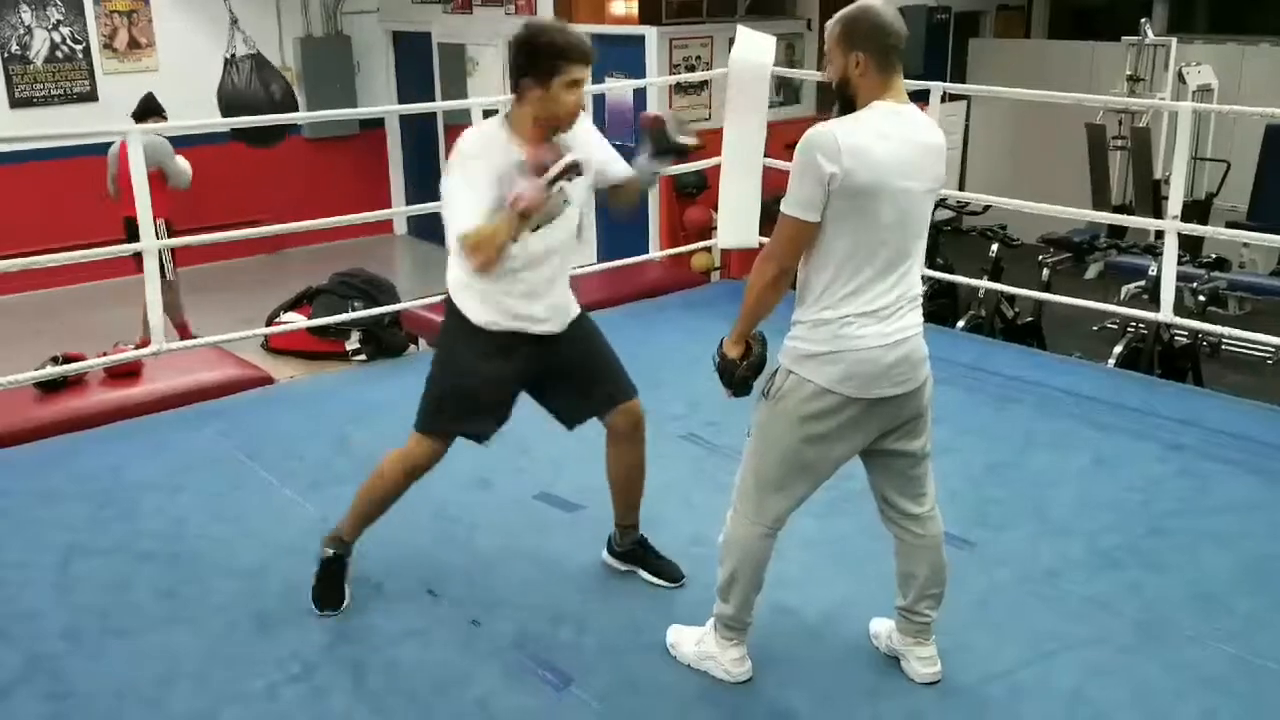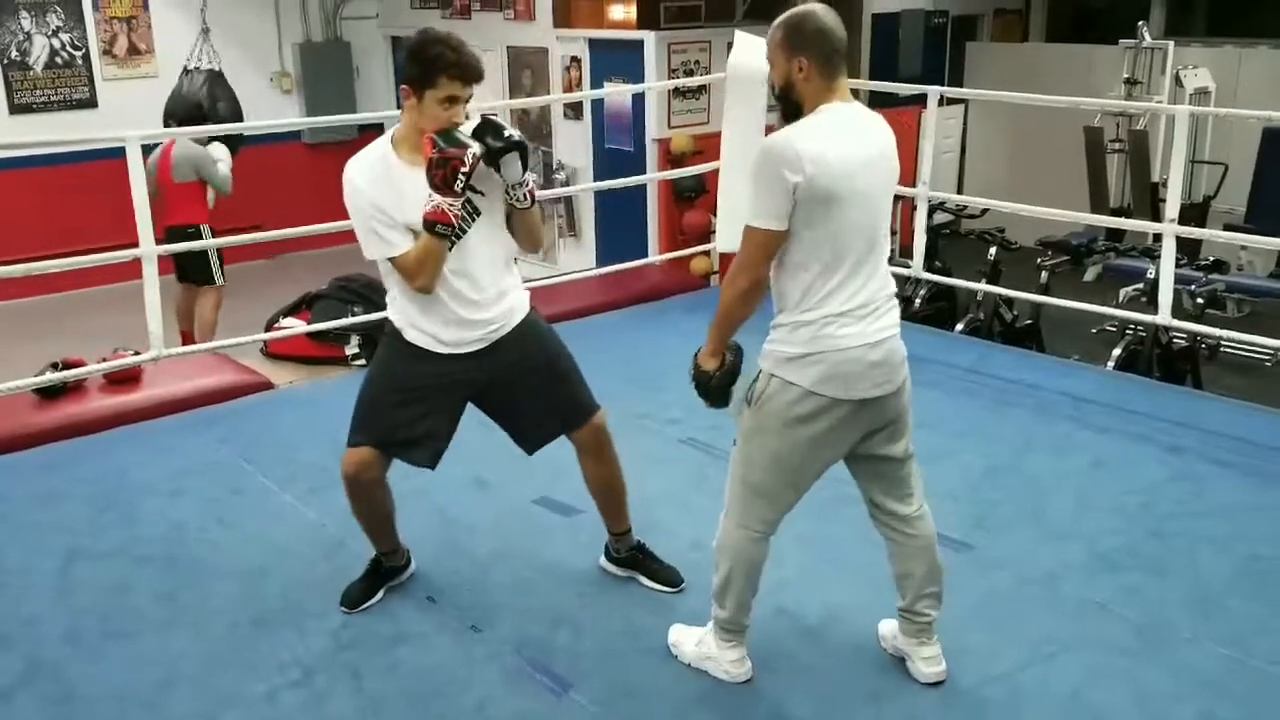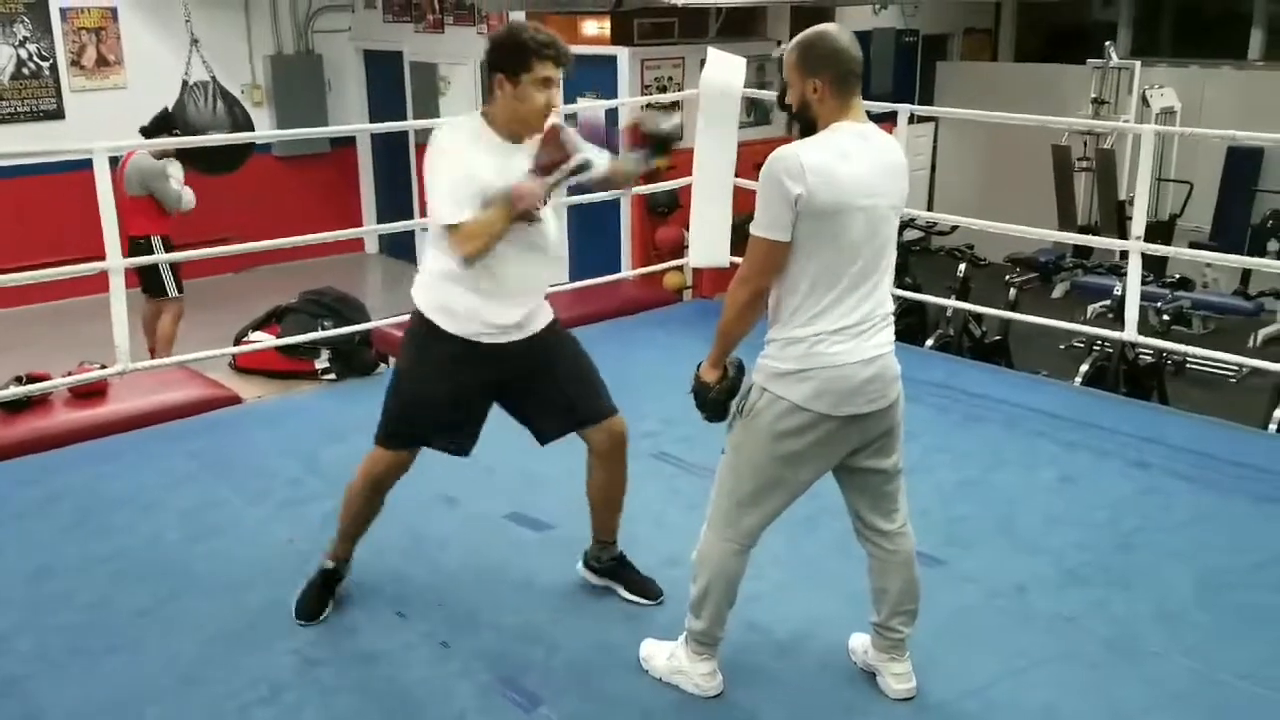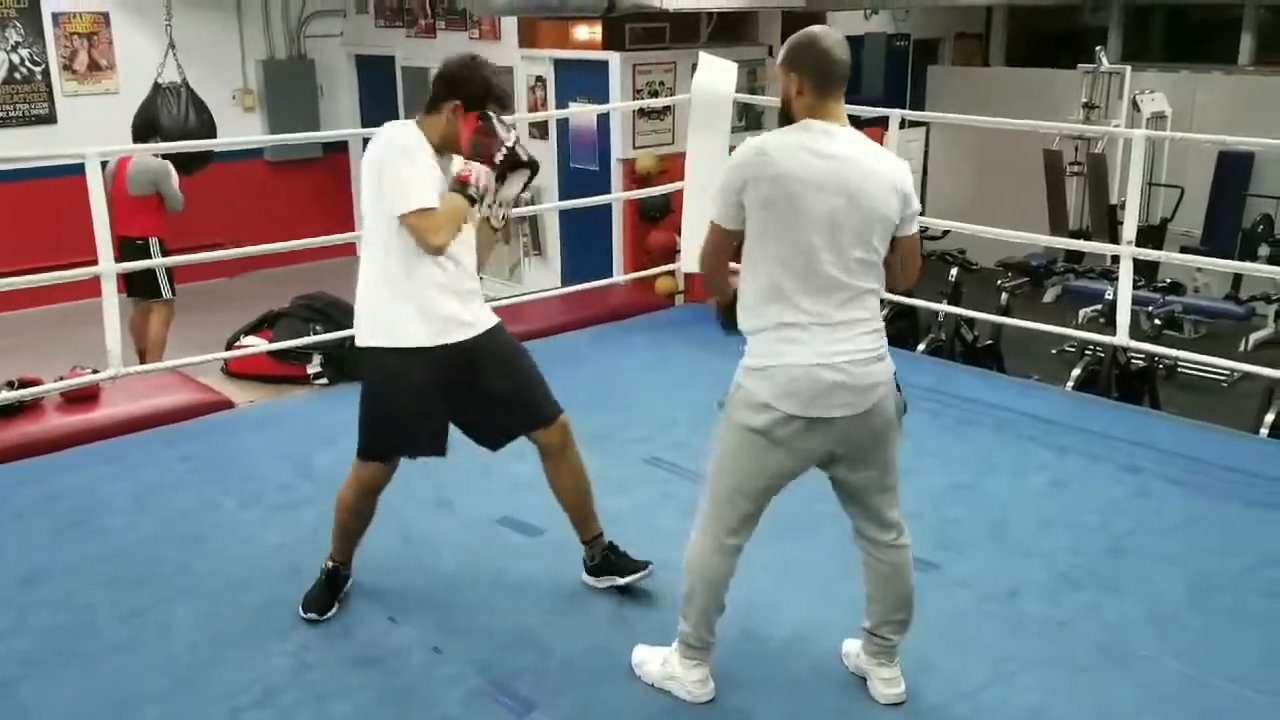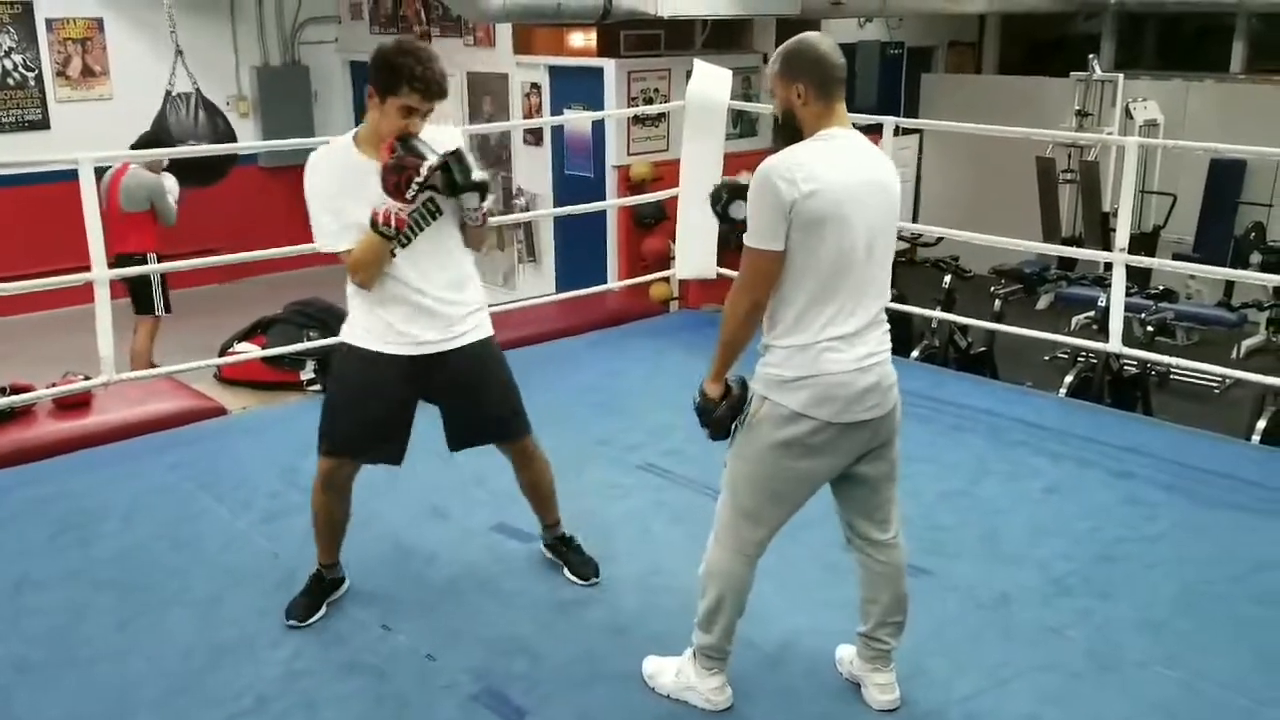
dt=1s
person 1, frame 1
left shoulder: (829, 143)
right shoulder: (931, 138)
left elbow: (779, 262)
left wrist: (738, 338)
left hip: (827, 367)
right hip: (905, 360)
left knee: (756, 507)
right knee: (913, 506)
left ankle: (726, 643)
right ankle: (917, 641)
person 1, frame 2
left shoulder: (786, 149)
right shoulder: (878, 131)
left elbow: (750, 273)
left wrist: (713, 348)
right wrist: (790, 112)
left hip: (808, 370)
right hip: (883, 357)
left knee: (748, 515)
right knee: (902, 506)
left ankle: (725, 646)
right ankle: (921, 642)
person 1, frame 3
left shoulder: (792, 164)
right shoulder: (892, 154)
left elbow: (753, 283)
left wrist: (715, 360)
right wrist: (807, 127)
left hip: (800, 384)
right hip: (877, 377)
left knee: (730, 525)
right knee: (886, 523)
left ankle: (698, 658)
right ankle: (893, 658)
person 1, frame 4
left shoulder: (758, 157)
right shoulder: (890, 169)
left elbow: (713, 262)
right elbow: (905, 276)
left wrist: (726, 297)
left hip: (777, 387)
right hip: (864, 384)
left knee: (719, 530)
right knee: (884, 531)
left ankle: (690, 664)
right ankle: (883, 663)
person 1, frame 5
left shoulder: (783, 172)
right shoulder: (882, 167)
left elbow: (751, 295)
left wrist: (717, 377)
left hip: (799, 396)
right hip: (874, 388)
left knee: (737, 537)
right knee: (879, 534)
left ankle: (706, 673)
right ankle: (878, 668)
person 2, frame 1
left shoulder: (578, 133)
right shoulder: (476, 149)
left elbow: (623, 197)
right elbow: (482, 258)
left wrist: (653, 165)
right wrist: (533, 191)
left hip: (553, 318)
right hip: (480, 324)
left knee: (628, 419)
right knee: (424, 449)
left ankle: (626, 542)
right ankle: (336, 550)
person 2, frame 2
left shoulder: (481, 144)
right shoulder: (365, 174)
left elbow: (532, 242)
right elbow: (419, 278)
left wrist: (516, 175)
right wrist: (445, 200)
left hip: (508, 327)
right hip: (423, 345)
left knee: (592, 430)
right knee: (359, 466)
left ankle: (623, 548)
right ankle: (391, 560)
person 2, frame 3
left shoulder: (546, 138)
right shoulder: (454, 143)
left elbow: (615, 175)
right elbow: (467, 247)
left wrist: (647, 153)
right wrist: (522, 191)
left hip: (529, 328)
right hip: (451, 332)
left knee: (610, 434)
right knee: (388, 459)
left ankle: (603, 556)
right ankle: (334, 565)
person 2, frame 4
left shoulder: (445, 160)
right shoulder: (397, 143)
right elbow: (434, 237)
left wrist: (504, 187)
right wrist: (472, 173)
left hip: (468, 328)
right hip: (401, 340)
left knee: (555, 433)
right knee: (371, 474)
left ankle: (597, 554)
right ankle: (336, 569)
person 2, frame 5
left shoulder: (446, 144)
right shoulder: (329, 164)
left elbow: (477, 242)
right elbow: (361, 272)
left wrist: (469, 198)
right wrist: (392, 208)
left hip: (461, 334)
right hip: (376, 343)
left knee: (519, 443)
right knee: (332, 468)
left ankle: (556, 536)
right ankle: (328, 573)
person 3, frame 1
left shoulder: (116, 148)
right shoulder: (157, 143)
left elbow: (113, 191)
right elbow: (182, 183)
right wrist: (183, 170)
left hip: (131, 223)
right hip: (153, 223)
left knee: (168, 281)
right knee: (161, 286)
left ankle: (184, 335)
right ankle: (145, 344)
person 3, frame 2
left shoulder: (157, 155)
right shoulder: (195, 151)
left elbow: (154, 194)
right elbow: (225, 188)
right wrist: (223, 165)
left hip: (172, 230)
right hip: (194, 228)
left knee: (188, 287)
right knee: (211, 294)
left ankle: (188, 343)
person 3, frame 3
left shoulder: (132, 160)
right shoulder: (150, 167)
right elbow: (174, 204)
right wrist: (175, 179)
left hip: (139, 240)
right hip: (152, 242)
left knee: (154, 301)
right knee: (173, 308)
left ankle: (155, 358)
person 3, frame 4
left shoulder: (114, 165)
right shoulder: (155, 166)
right elbow: (176, 205)
right wrist: (172, 183)
left hip: (125, 243)
right hip: (147, 243)
left knee: (141, 304)
right knee: (162, 307)
left ankle: (144, 363)
person 3, frame 5
left shoulder: (111, 176)
right shoulder: (150, 181)
right elbow: (169, 219)
right wrist: (171, 197)
left hip: (121, 256)
right hip: (143, 257)
left knee: (144, 316)
right knee: (148, 323)
left ankle: (145, 367)
